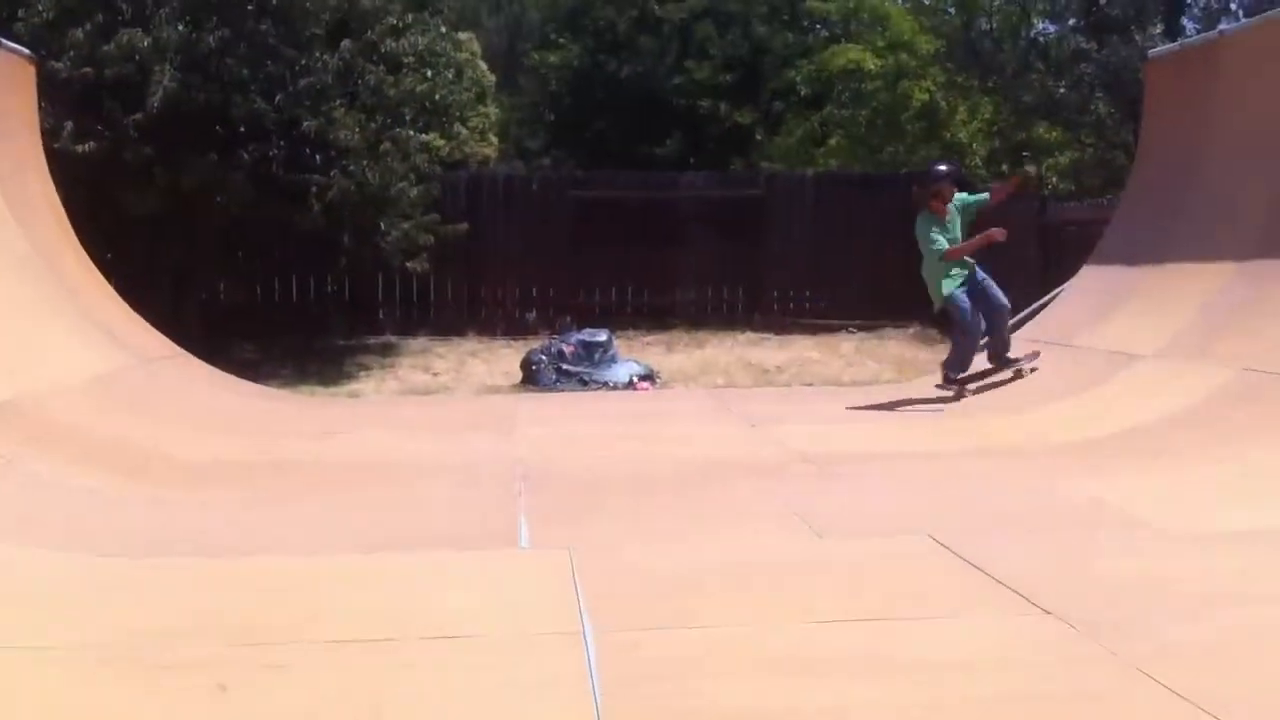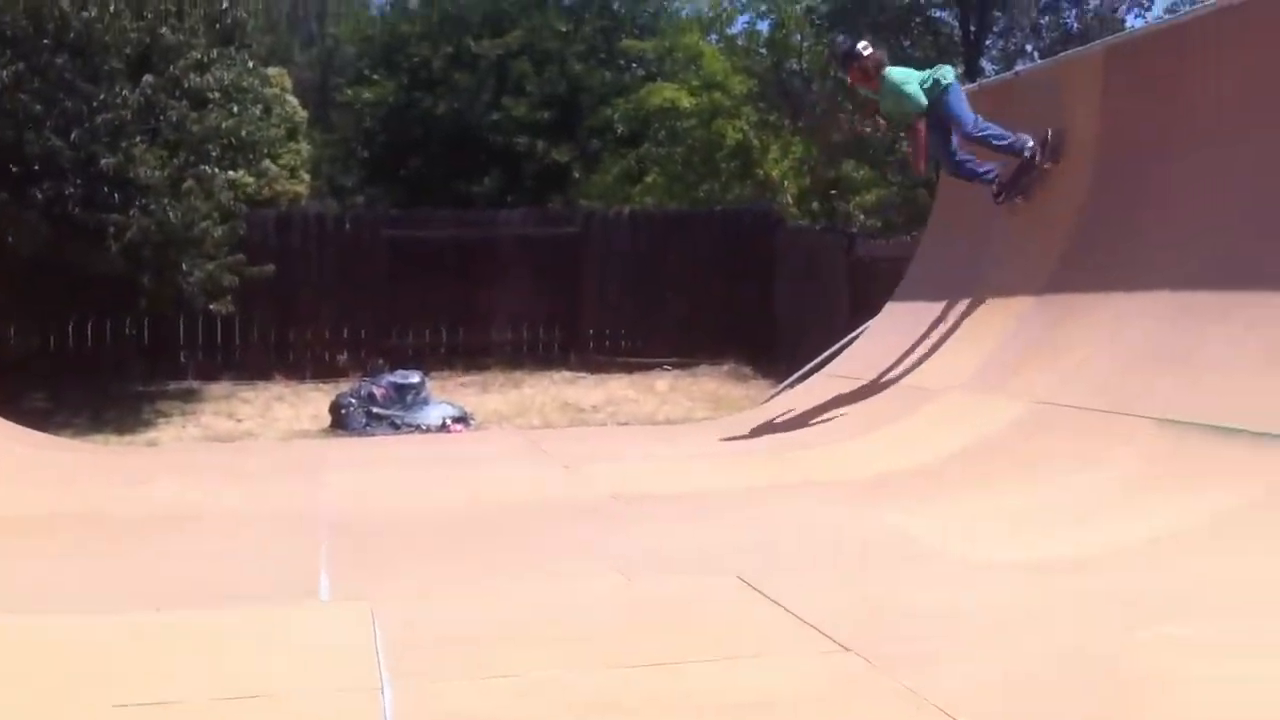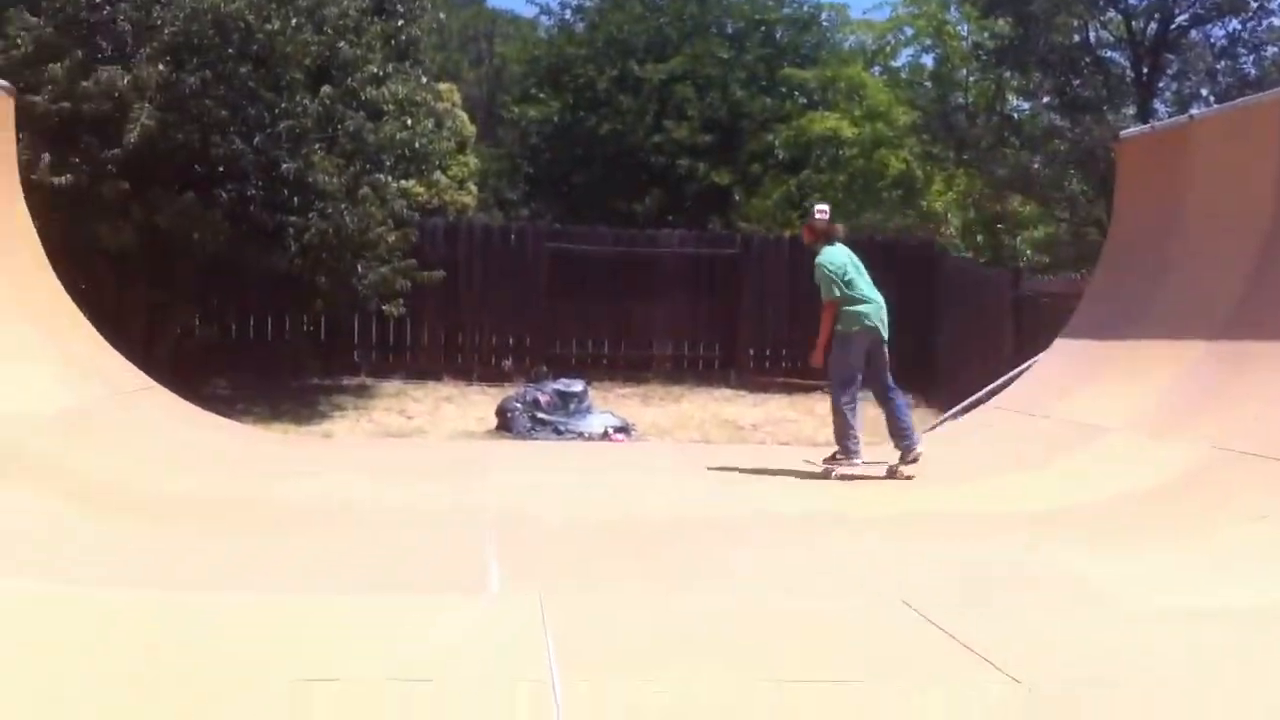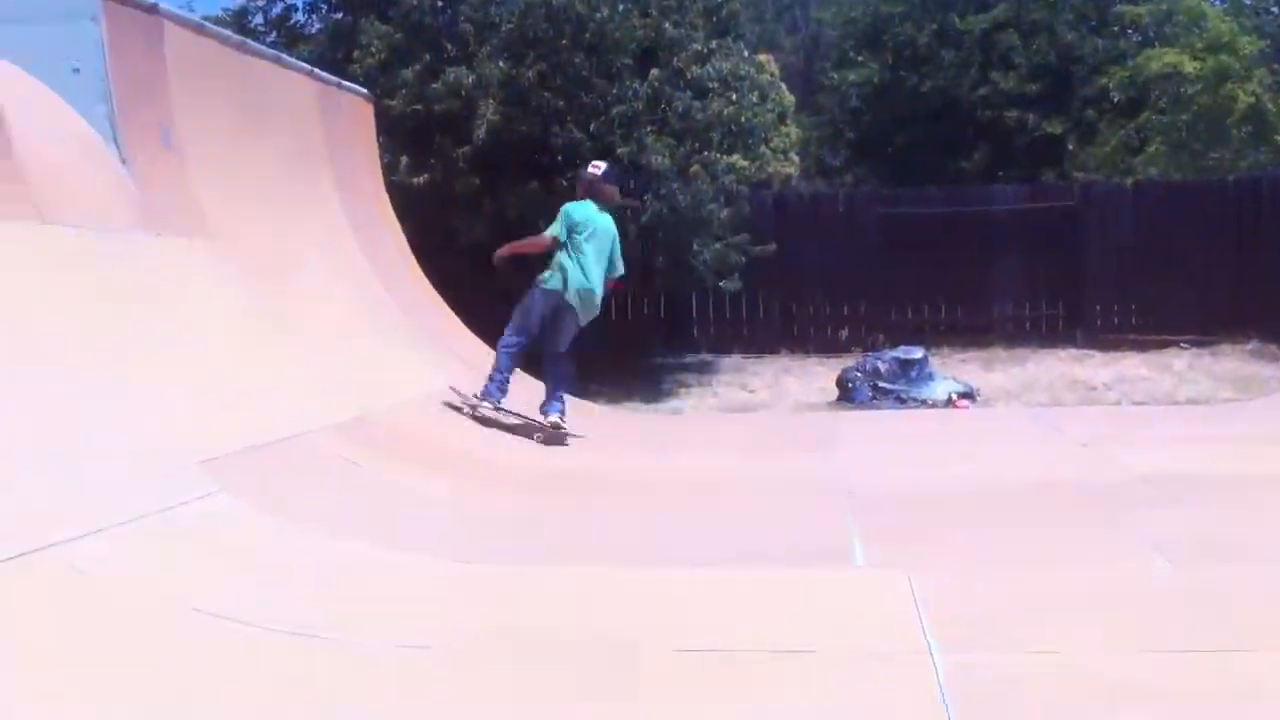
dt=0.7s
person 1, frame 1
left shoulder: (956, 203)
right shoulder: (926, 225)
left elbow: (990, 199)
right elbow: (946, 255)
left wrist: (1017, 181)
right wrist: (983, 239)
left hip: (965, 268)
right hip: (945, 281)
left knee: (1001, 308)
right knee: (975, 326)
left ankle: (999, 356)
right ankle: (952, 370)
person 1, frame 2
left shoulder: (896, 82)
right shoulder: (865, 85)
left elbow: (919, 121)
left wrist: (920, 157)
right wrist: (879, 115)
left hip: (940, 87)
right hip: (927, 110)
left knee: (970, 129)
right knee: (950, 160)
left ankle: (1023, 145)
right ankle: (991, 176)
person 1, frame 3
left shoulder: (824, 261)
right shoulder: (840, 250)
left elbow: (830, 306)
left wrist: (819, 347)
left hip: (854, 325)
right hip: (876, 320)
left knee: (843, 389)
right knee: (885, 387)
left ankle: (849, 449)
right ankle: (909, 444)
person 1, frame 4
left shoulder: (573, 209)
right shoulder: (610, 224)
left elbow: (545, 241)
right elbow: (614, 275)
left wrist: (509, 248)
right wrist: (596, 296)
left hip: (556, 285)
right hip: (587, 299)
left knee: (514, 337)
right knee: (557, 353)
left ankle: (493, 394)
right ankle: (555, 409)
